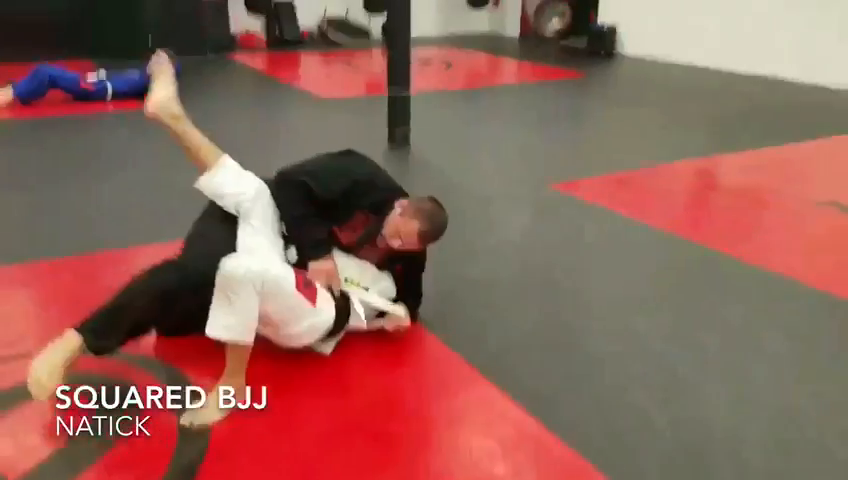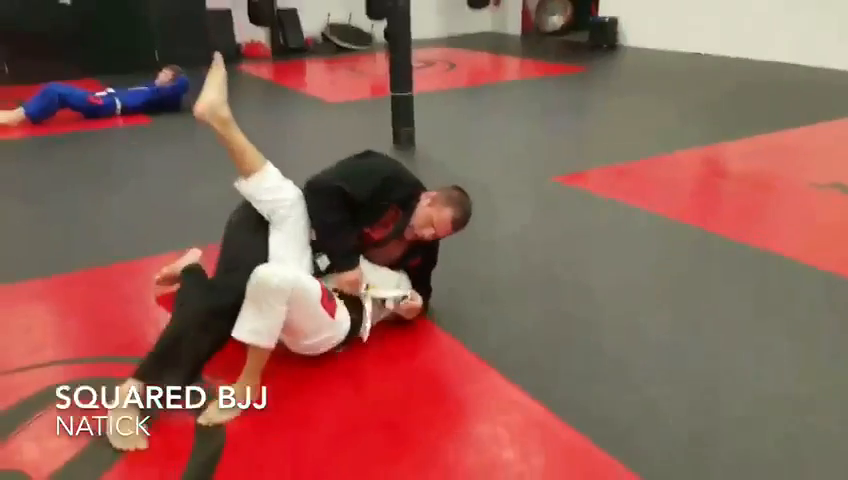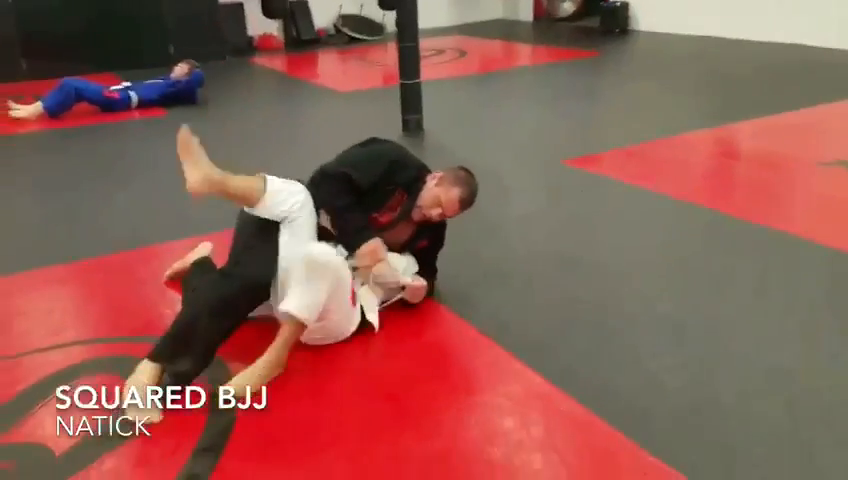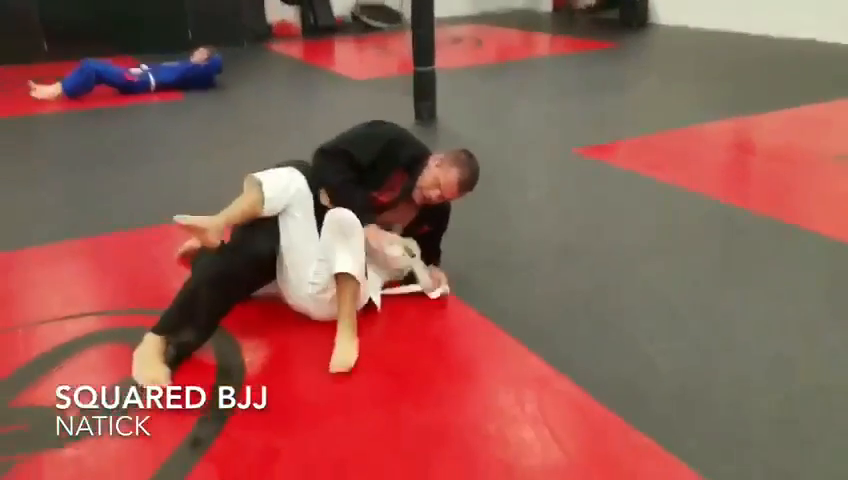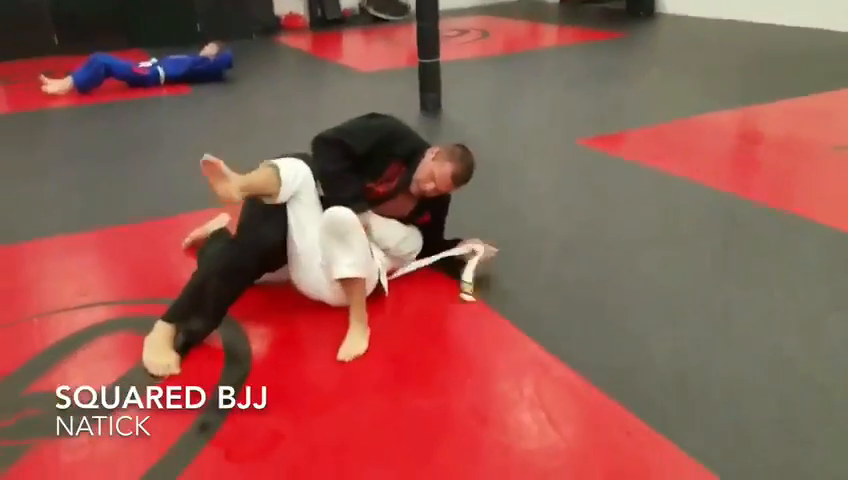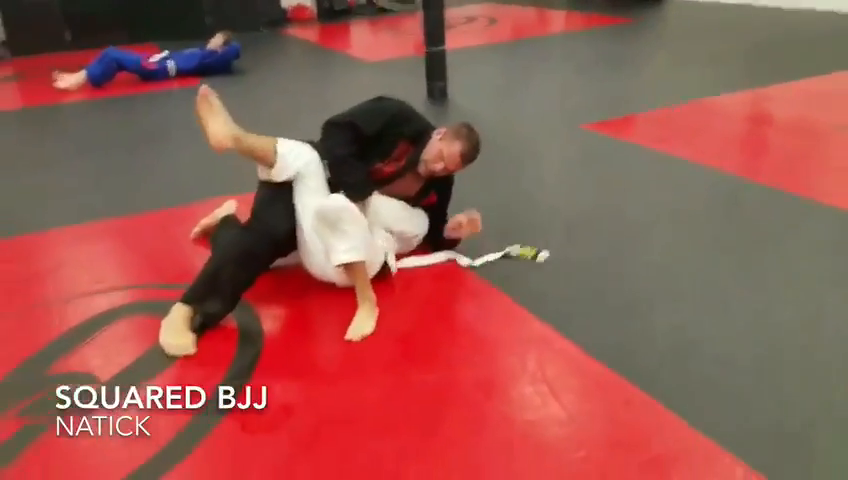
dt=0.2s
person 1, frame 1
left shoulder: (405, 249)
right shoulder: (365, 185)
left elbow: (406, 291)
right elbow: (292, 186)
left wrist: (400, 311)
right wrist: (315, 252)
person 1, frame 2
left shoulder: (420, 248)
right shoulder: (390, 183)
left elbow: (416, 287)
right elbow: (323, 192)
left wrist: (413, 302)
right wrist: (345, 262)
person 1, frame 3
left shoulder: (432, 229)
right shoulder: (392, 162)
left elbow: (421, 269)
right elbow: (330, 181)
left wrist: (420, 284)
right wrist: (360, 238)
right hip: (286, 227)
person 1, frame 4
left shoulder: (435, 212)
right shoulder: (393, 144)
left elbow: (425, 253)
right elbow: (330, 160)
left wrist: (429, 272)
right wrist: (364, 219)
right hip: (287, 207)
person 1, frame 5
left shoulder: (433, 202)
right shoulder: (391, 137)
left elbow: (427, 246)
right elbow: (328, 145)
right wrist: (353, 207)
right hip: (288, 193)
right knee: (251, 249)
right ankle: (168, 329)
person 1, frame 6
left shoulder: (438, 184)
right shoulder: (398, 119)
left elbow: (428, 230)
right elbow: (337, 131)
left wrist: (450, 230)
right wrist: (354, 193)
right hip: (299, 177)
right knee: (265, 235)
left ankle: (227, 223)
right ankle: (186, 311)
person 2, frame 1
left shoulder: (151, 81)
right shoulder: (144, 74)
left hip: (100, 89)
right hip: (96, 83)
left knee: (47, 75)
right knee: (45, 70)
person 2, frame 2
left shoulder: (162, 96)
right shoulder: (152, 90)
left elbow: (184, 83)
left hip: (108, 106)
right hip: (106, 99)
left knee: (56, 92)
right knee: (54, 89)
left ankle: (19, 116)
right ankle: (20, 113)
person 2, frame 3
left shoulder: (178, 89)
right shoulder: (168, 82)
left elbow: (198, 77)
left hip: (123, 99)
right hip: (122, 92)
left knee: (72, 87)
right knee: (71, 83)
left ankle: (37, 111)
right ankle: (36, 107)
person 2, frame 4
left shoulder: (196, 73)
right shoulder: (187, 66)
left elbow: (217, 63)
left hip: (142, 82)
right hip: (139, 75)
left knee: (93, 68)
right knee: (91, 65)
left ankle: (57, 91)
right ankle: (55, 88)
person 2, frame 5
left shoulder: (205, 67)
right shoulder: (196, 59)
left elbow: (226, 58)
left hip: (150, 75)
right hip: (148, 68)
left knee: (102, 63)
right knee: (100, 58)
left ankle: (67, 85)
right ankle: (66, 82)
person 2, frame 6
left shoulder: (214, 59)
right shoulder: (204, 52)
left elbow: (234, 49)
left hip: (161, 69)
right hip: (158, 62)
left knee: (114, 57)
right knee: (112, 53)
left ankle: (80, 80)
right ankle: (78, 76)
